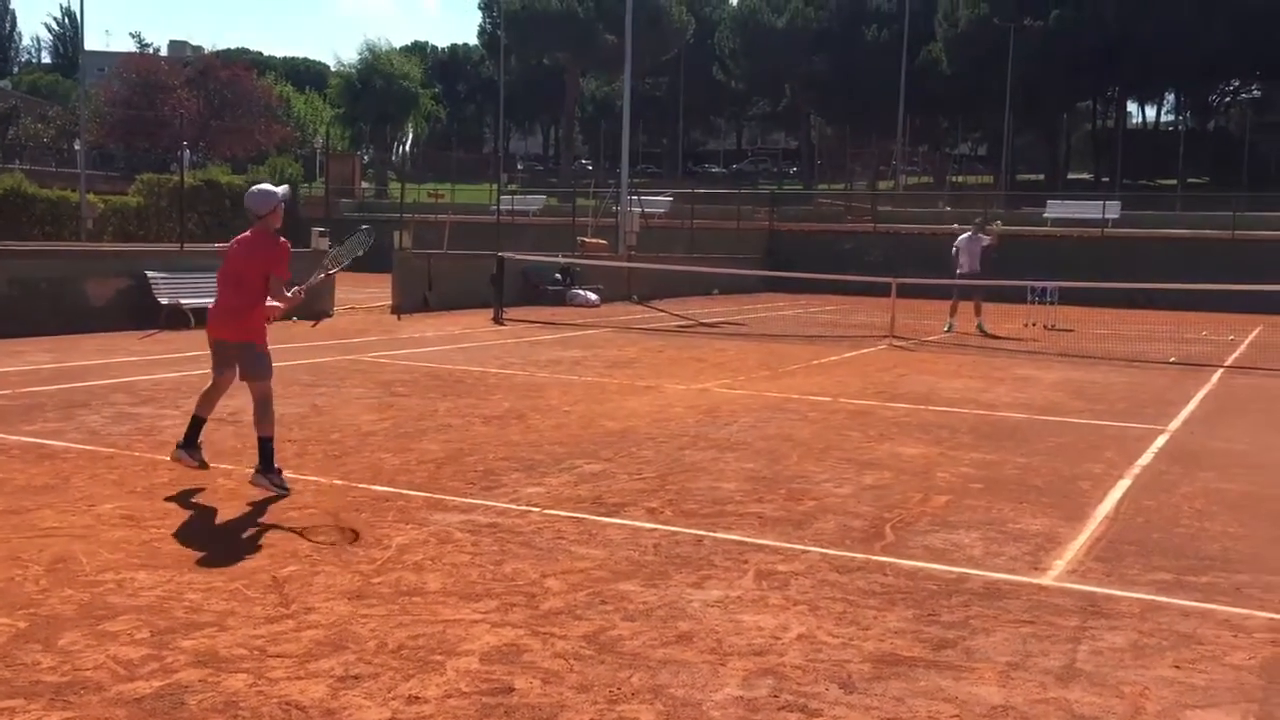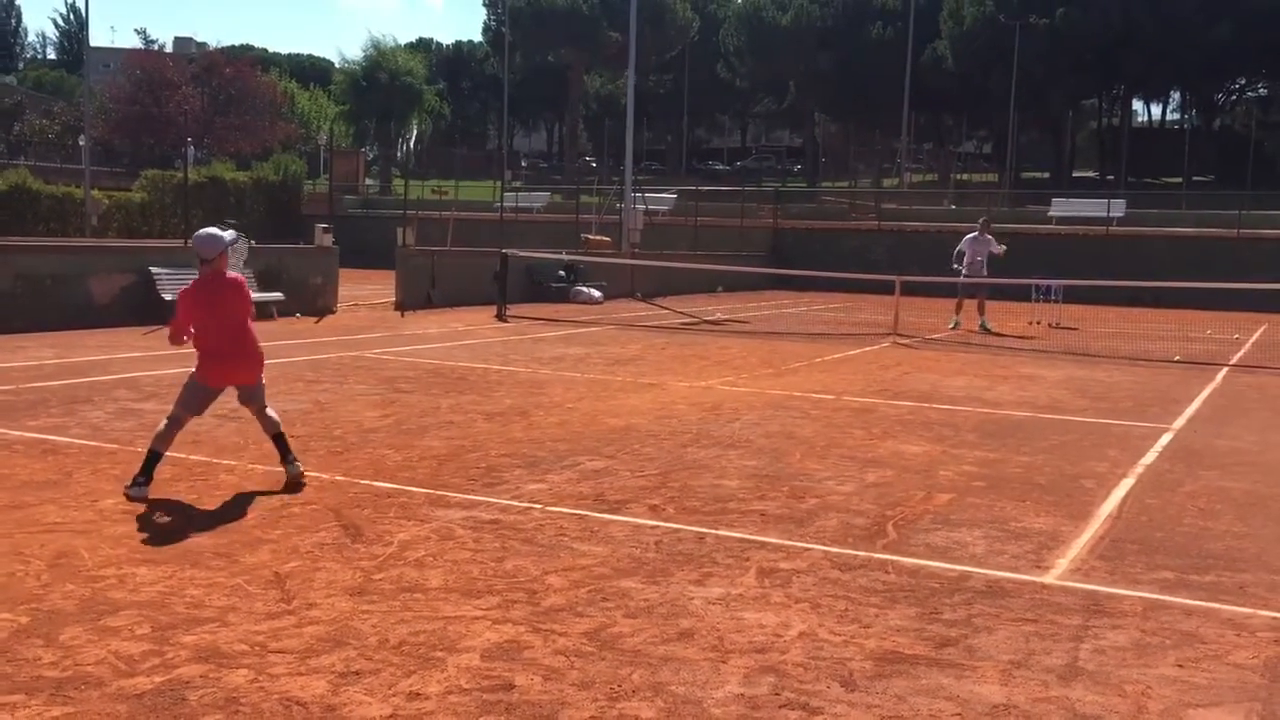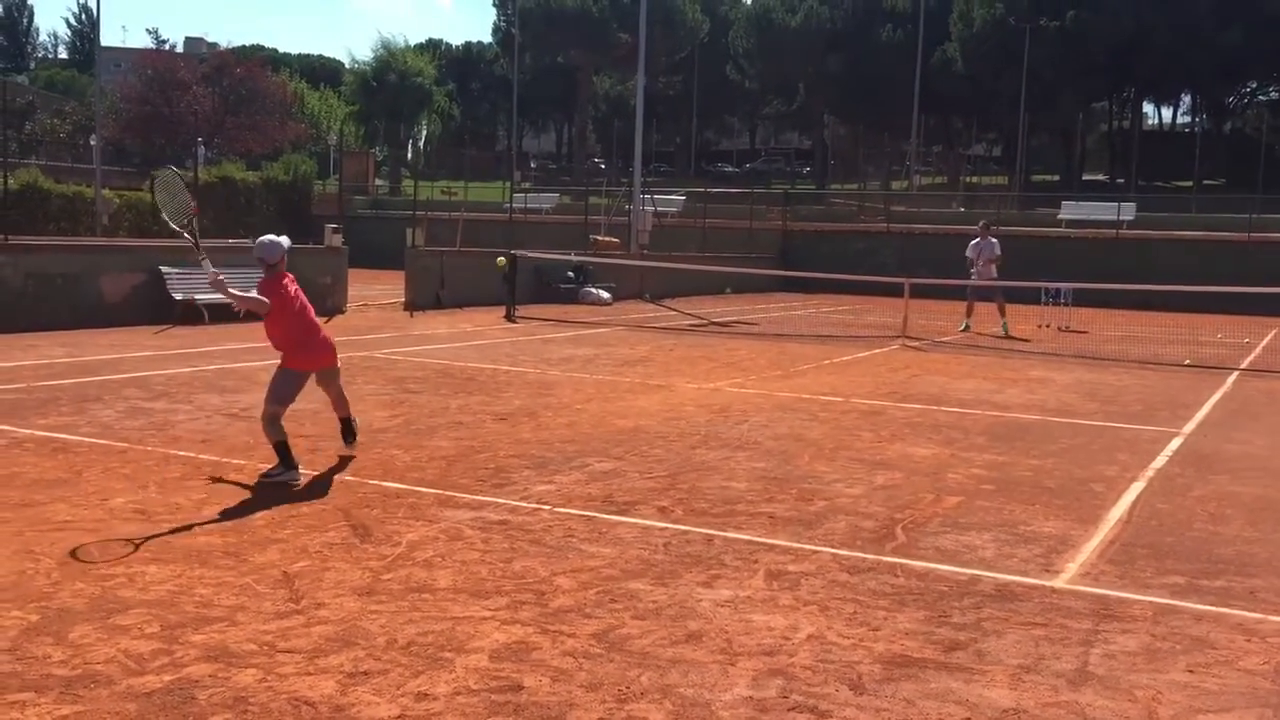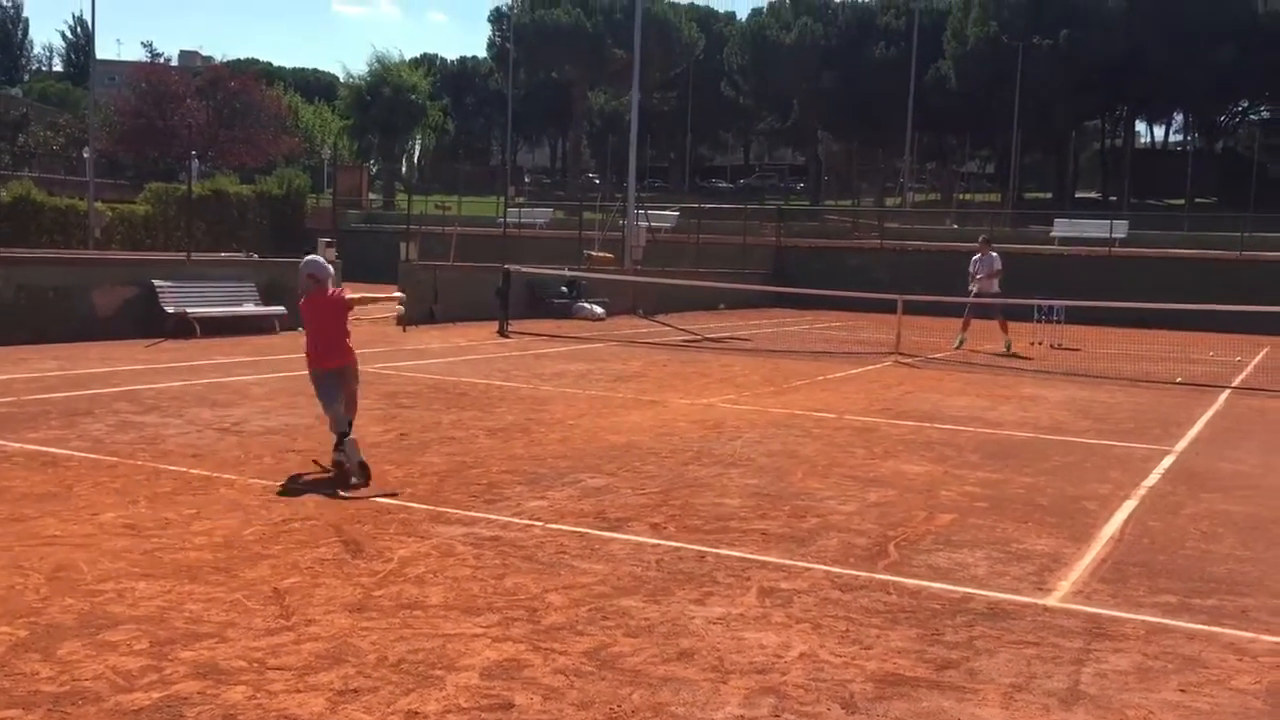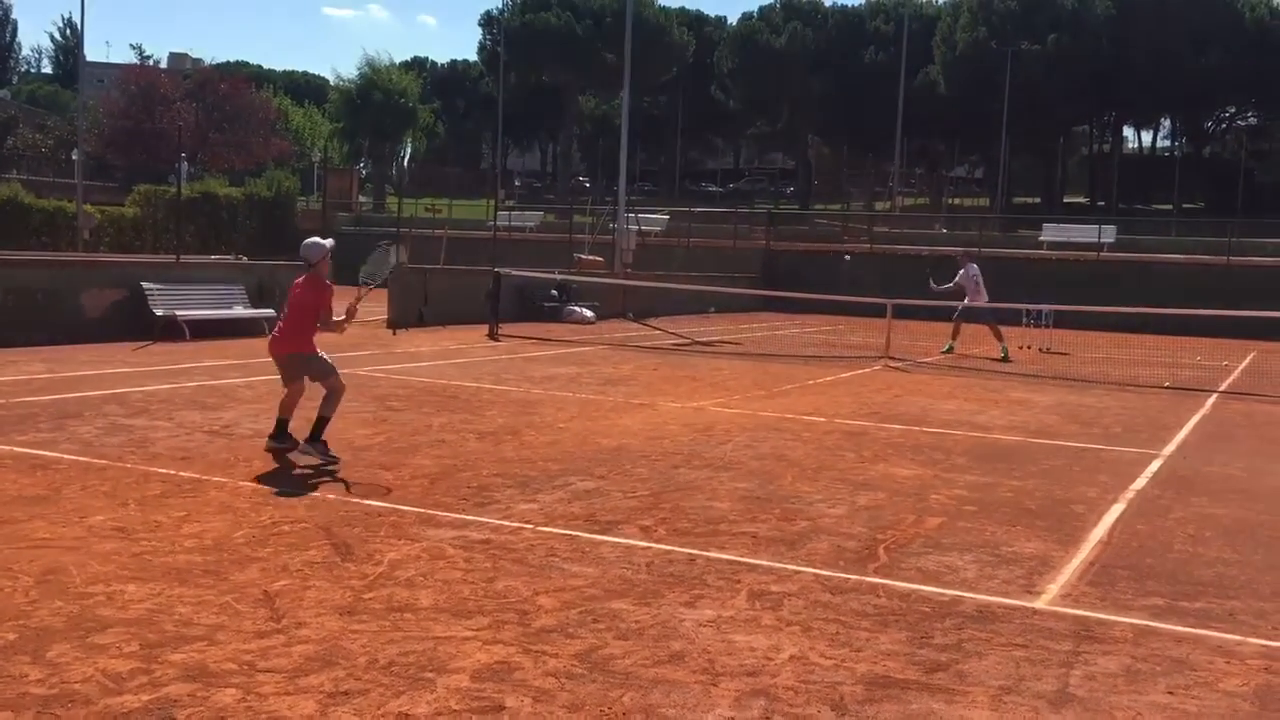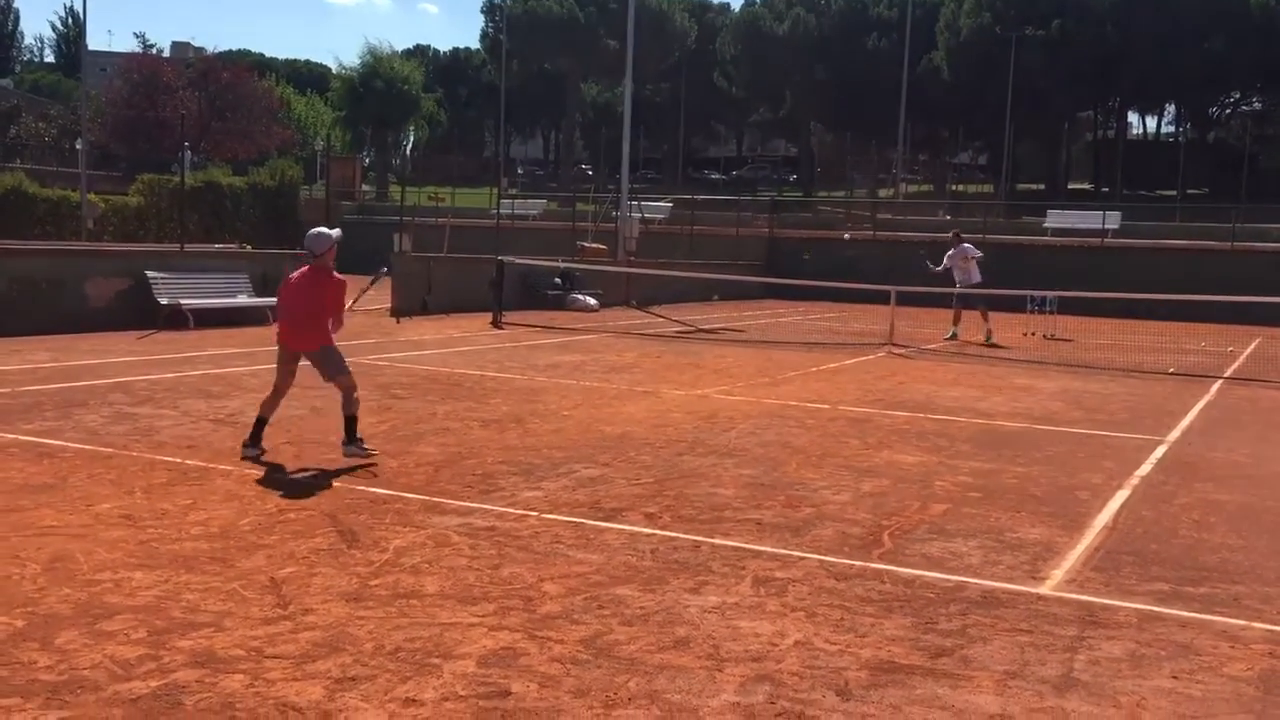
dt=0.5s
person 1, frame 1
left shoulder: (237, 243)
right shoulder: (278, 246)
right elbow: (280, 294)
right wrist: (291, 299)
left hip: (219, 323)
right hip: (248, 328)
left knee: (219, 383)
right knee: (263, 396)
left ankle: (189, 445)
right ankle: (265, 468)
person 1, frame 2
left shoulder: (187, 295)
right shoulder: (238, 283)
left elbow: (176, 339)
left wrist: (191, 334)
left hip: (212, 367)
right hip: (250, 363)
left knee: (175, 420)
right knee: (260, 410)
left ankle: (142, 480)
right ankle: (290, 463)
person 1, frame 3
left shoulder: (270, 286)
right shoulder: (287, 280)
left elbow: (263, 306)
left wrist: (228, 292)
left hip: (298, 358)
right hip: (325, 349)
left knee: (271, 415)
right knee: (333, 389)
left ankle: (287, 464)
right ankle: (349, 436)
person 1, frame 4
left shoulder: (304, 305)
right shoulder: (337, 296)
right elbow: (352, 300)
right wrist: (389, 297)
left hip: (318, 363)
right hip: (343, 357)
left knee: (335, 412)
right knee: (349, 399)
left ankle: (345, 442)
right ankle: (342, 450)
person 1, frame 5
left shoulder: (298, 285)
right shoulder: (324, 287)
right elbow: (326, 324)
left wrist: (334, 325)
right wrist: (347, 319)
left hip: (278, 345)
right hip: (297, 347)
left knee: (294, 390)
right knee: (336, 387)
left ankle: (278, 436)
right ankle: (314, 440)
person 1, frame 6
left shoulder: (294, 277)
right shoulder: (336, 282)
left elbow: (280, 310)
right elbow: (337, 322)
right wrist: (331, 329)
left hip: (287, 337)
right hip: (316, 340)
left knee: (280, 388)
right knee: (349, 387)
left ankle: (253, 441)
right ankle: (351, 441)
